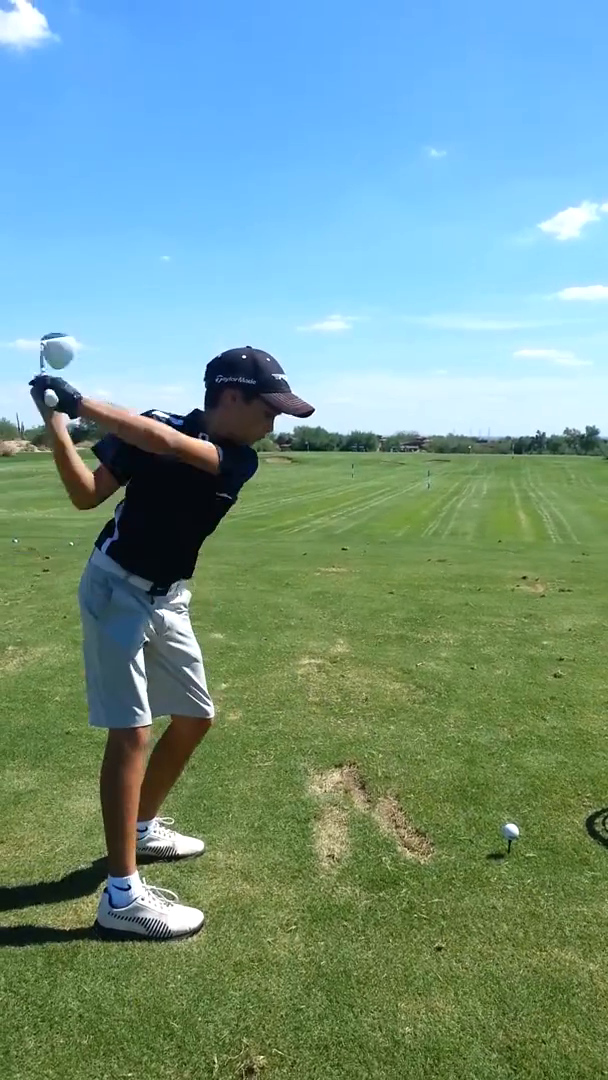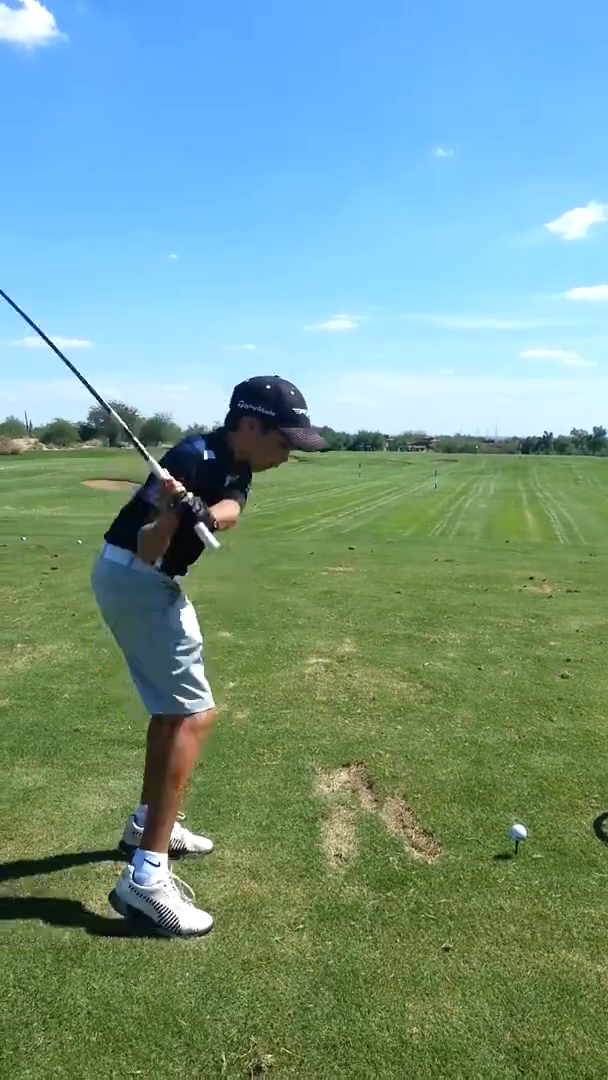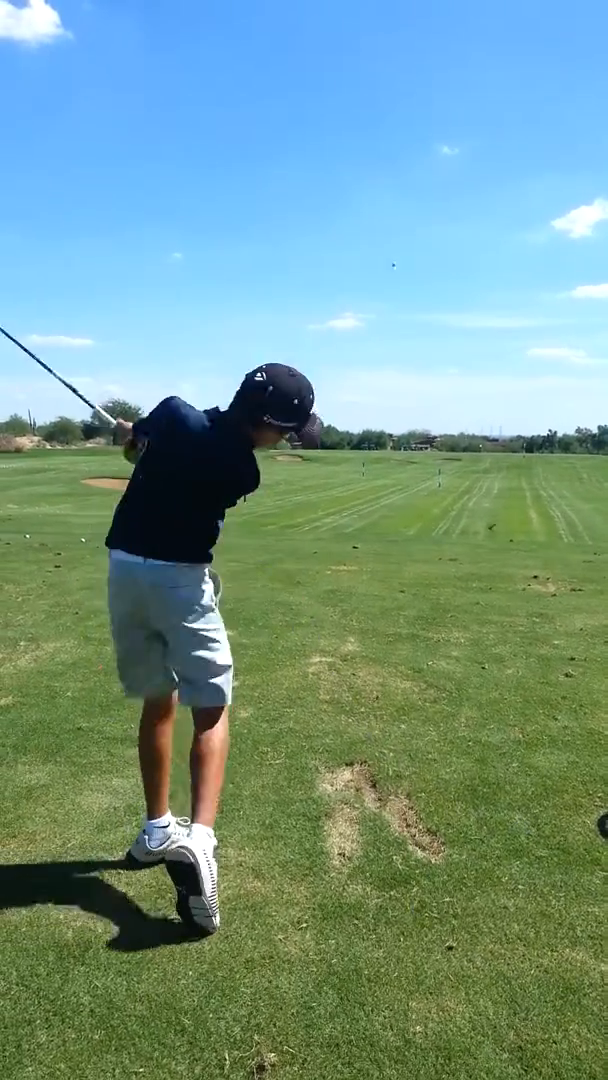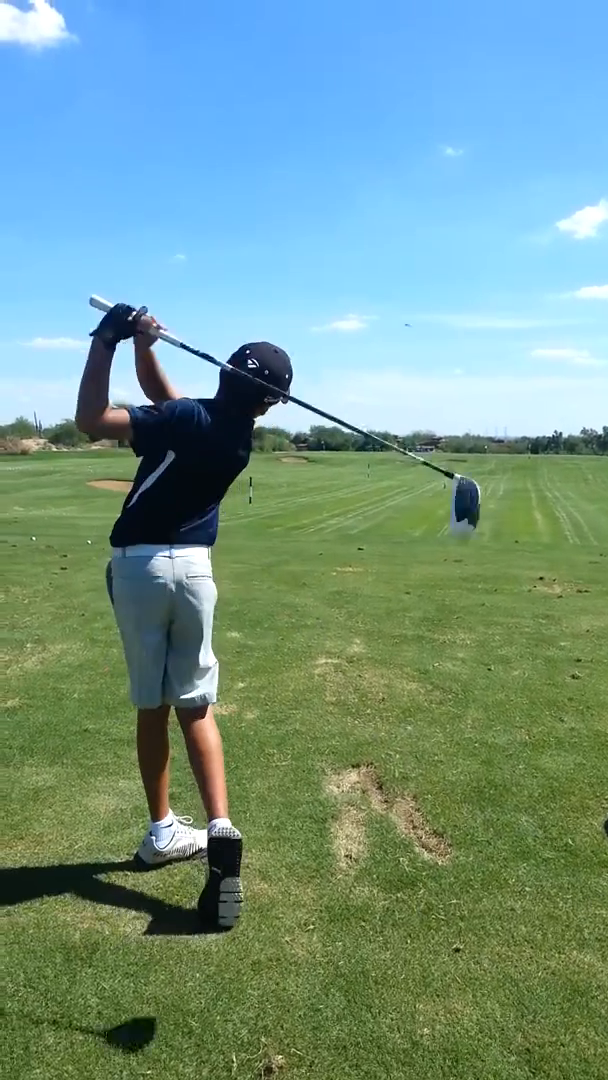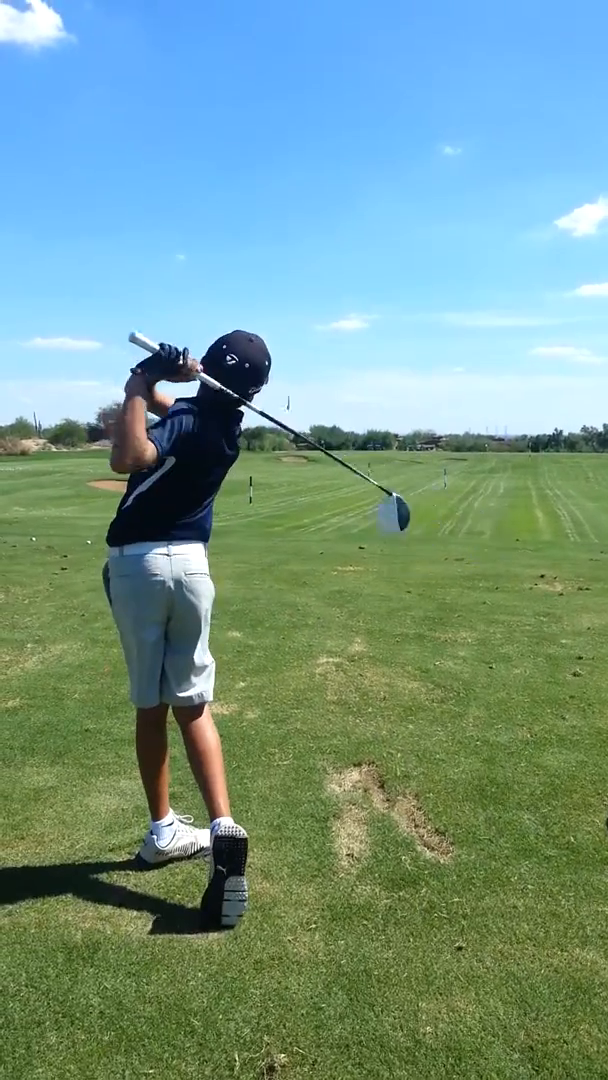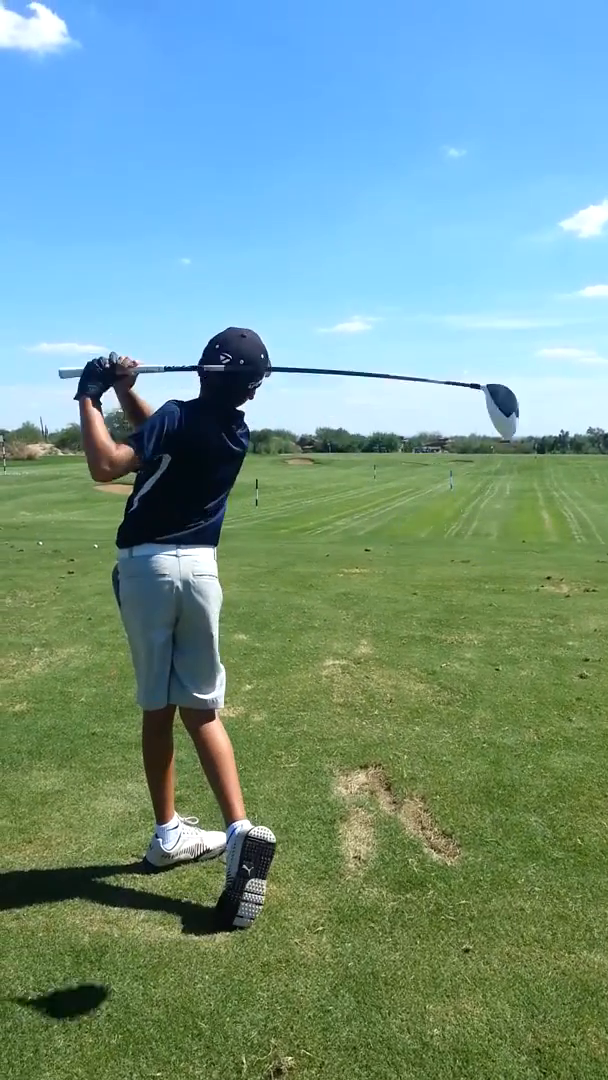
dt=0.3s
person 1, frame 1
left shoulder: (240, 460)
right shoulder: (155, 425)
left elbow: (174, 449)
right elbow: (86, 492)
left wrist: (83, 403)
right wrist: (56, 417)
left hip: (168, 597)
right hip: (115, 588)
left knee: (195, 717)
right knee: (131, 730)
left ankle: (141, 827)
right ankle: (122, 895)
person 1, frame 2
left shoulder: (233, 470)
right shoulder: (196, 456)
left elbow: (224, 515)
right elbow: (150, 543)
left wrist: (194, 512)
right wrist: (170, 513)
left hip: (127, 578)
right hip: (140, 582)
left knee: (169, 703)
right knee: (191, 716)
left ankle: (149, 822)
right ankle: (144, 873)
person 1, frame 3
left shoulder: (174, 412)
right shoulder: (241, 468)
left elbow: (138, 442)
left wrist: (136, 436)
left hip: (123, 573)
right hip: (180, 582)
left knee: (158, 703)
right knee: (211, 711)
left ankle: (158, 829)
right ankle: (198, 837)
person 1, frame 4
left shoulder: (187, 419)
right shoulder: (240, 439)
left elbow: (93, 423)
left wrist: (105, 341)
right wrist: (140, 341)
left hip: (138, 566)
right hip: (192, 567)
left knee: (151, 703)
right knee: (195, 705)
left ankle: (162, 829)
right ankle: (218, 826)
person 1, frame 5
left shoulder: (186, 421)
right shoulder: (226, 428)
left elbow: (125, 459)
right elbow: (158, 405)
left wrist: (142, 378)
right wrist: (152, 381)
left hip: (136, 566)
right hip: (188, 565)
left knee: (150, 703)
right knee: (192, 703)
left ankle: (162, 830)
right ankle: (222, 825)
person 1, frame 6
left shoulder: (178, 416)
right shoulder: (237, 434)
left elbow: (106, 467)
left wrist: (89, 402)
right wrist: (126, 394)
left hip: (146, 568)
right hip: (198, 569)
left knee: (157, 706)
right knee: (200, 707)
left ankle: (168, 833)
right ankle: (240, 831)
